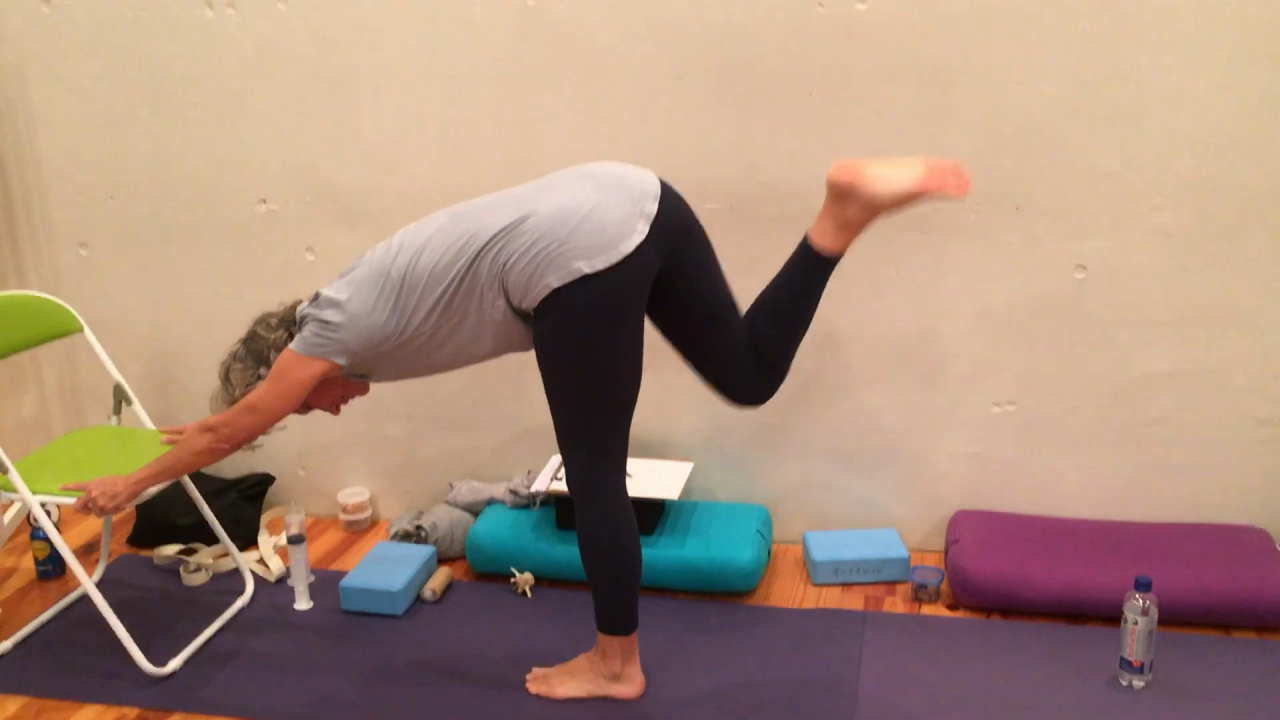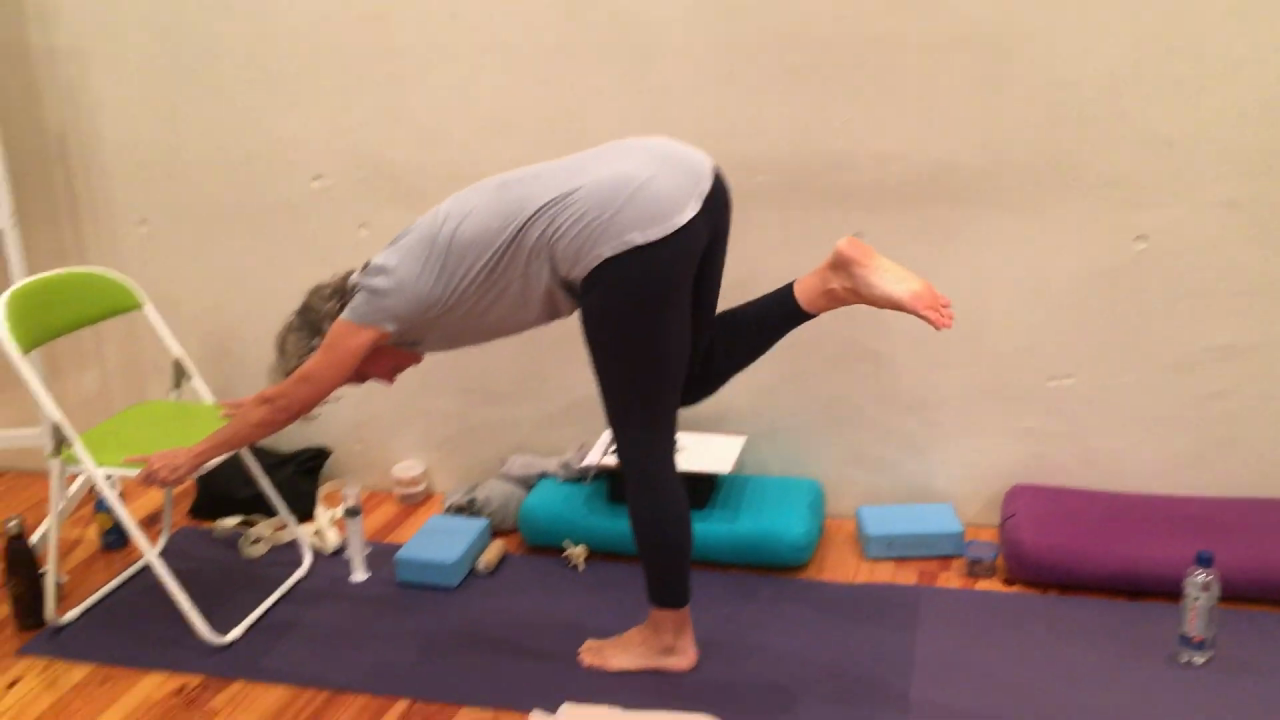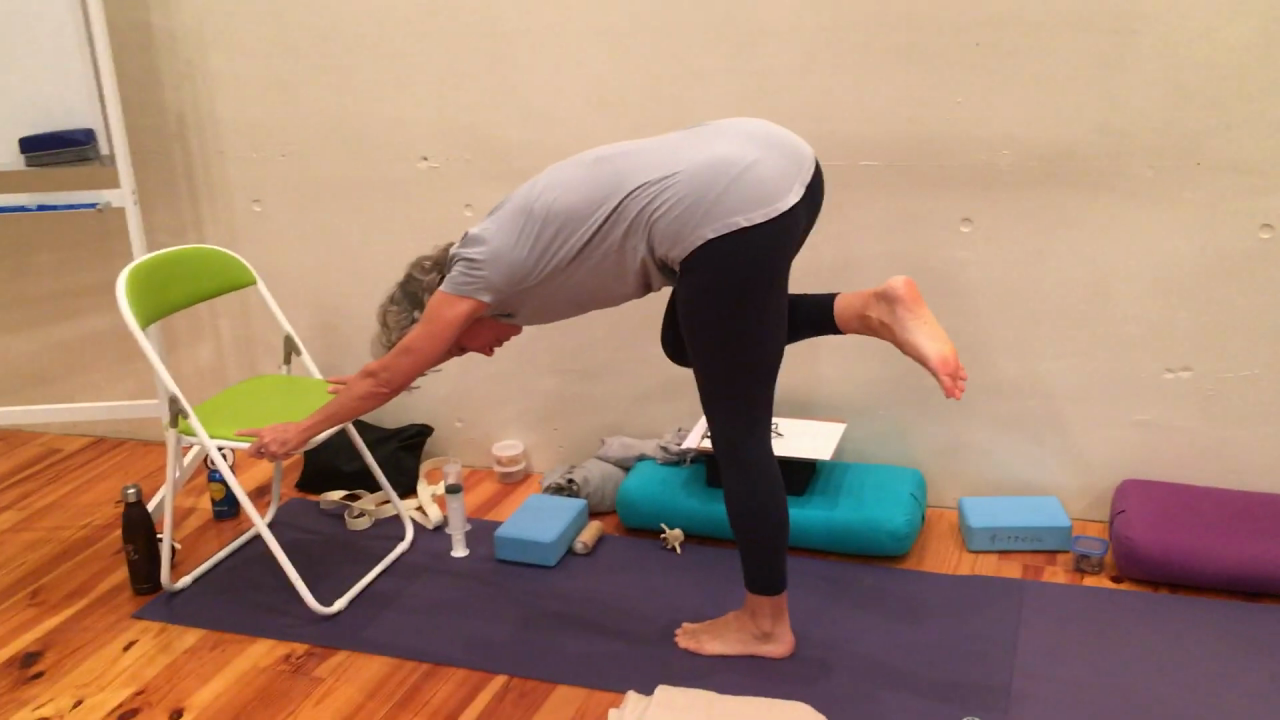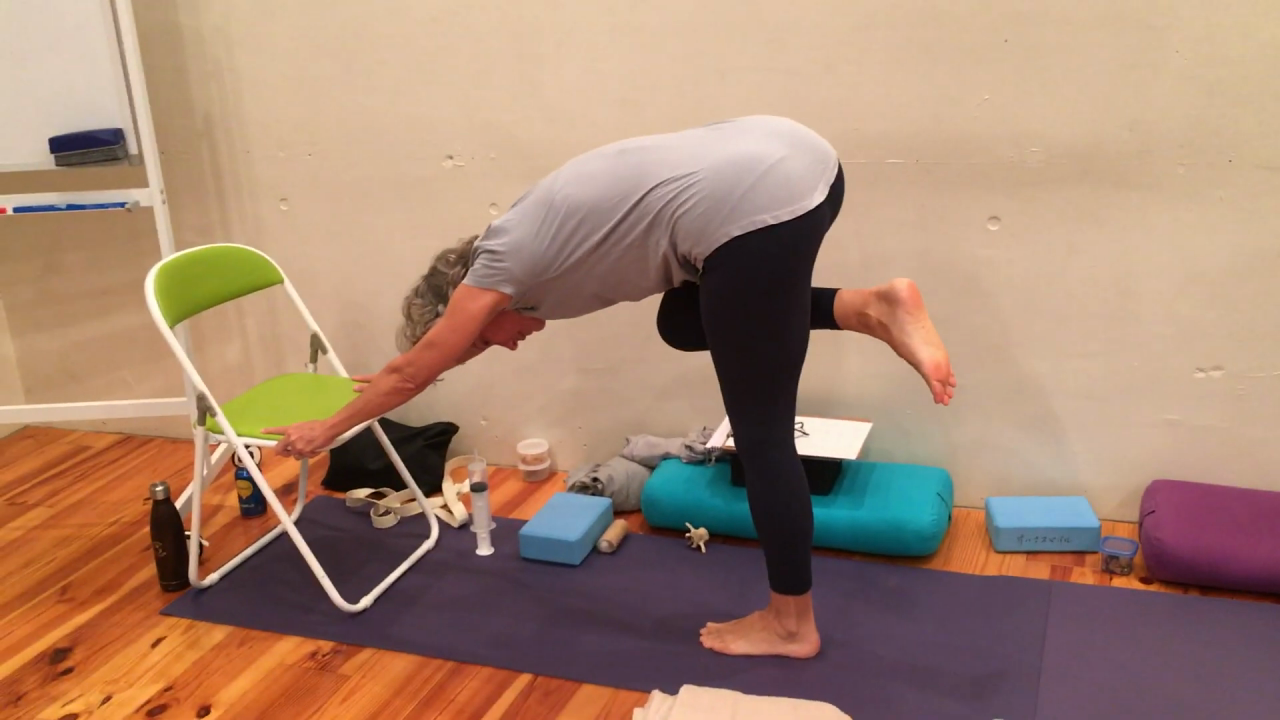
dt=0.4s
person 1, frame 1
left shoulder: (325, 338)
right shoulder: (348, 307)
left elbow: (227, 435)
left wrist: (127, 486)
right wrist: (212, 428)
left hip: (580, 258)
right hip: (628, 199)
left knee: (595, 479)
right knee: (745, 374)
left ankle: (615, 664)
right ankle: (841, 213)
person 1, frame 2
left shoulder: (378, 304)
right shoulder: (404, 274)
left elbow: (287, 403)
left wrist: (188, 458)
right wrist: (263, 405)
left hip: (630, 226)
right hip: (677, 176)
left knee: (643, 449)
right knee: (684, 376)
left ankle: (669, 638)
right ankle: (831, 282)
person 1, frame 3
left shoulder: (475, 275)
right shoulder: (502, 247)
left elbow: (386, 379)
left wrist: (299, 433)
right wrist: (375, 379)
left hip: (731, 208)
right hip: (777, 160)
left knee: (737, 436)
right knee: (689, 342)
left ankle: (765, 625)
right ankle: (869, 310)
person 1, frame 4
left shoulder: (498, 269)
right shoulder: (526, 243)
left elbow: (412, 372)
left wrist: (325, 430)
right wrist: (401, 378)
left hip: (754, 205)
right hip: (796, 160)
left knee: (760, 433)
right knee: (684, 325)
left ankle: (790, 624)
right ankle: (871, 310)
